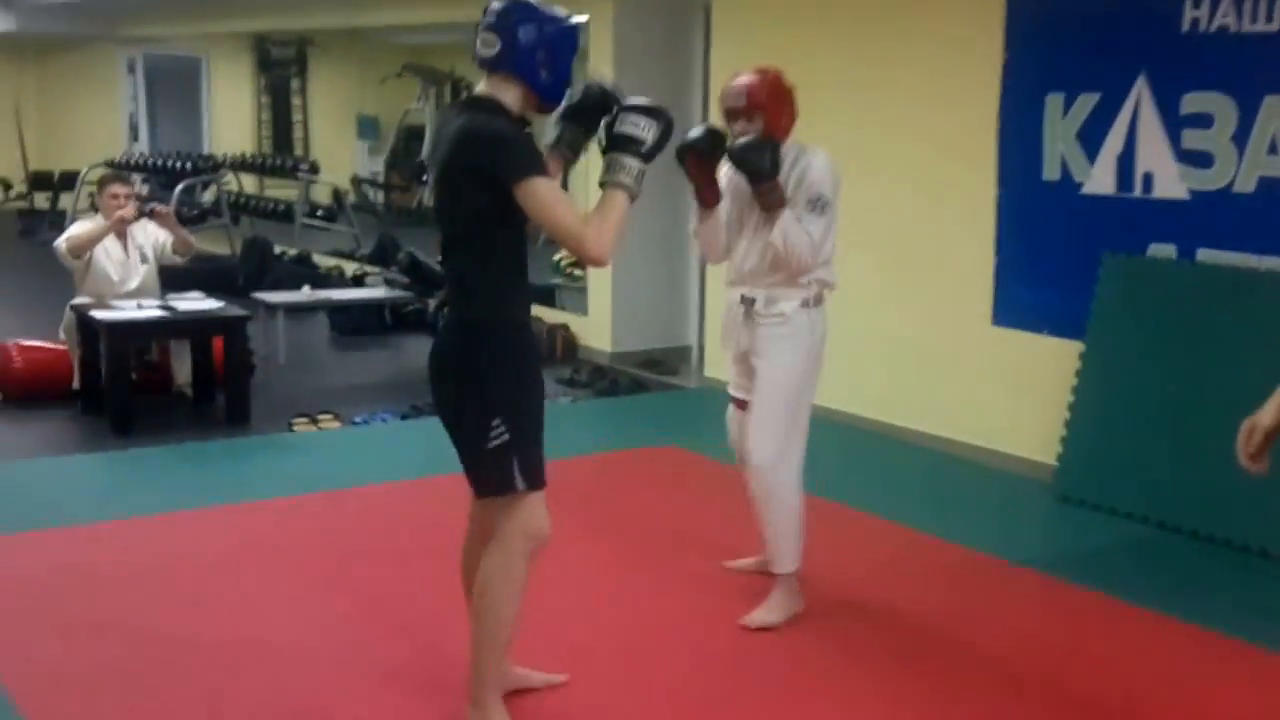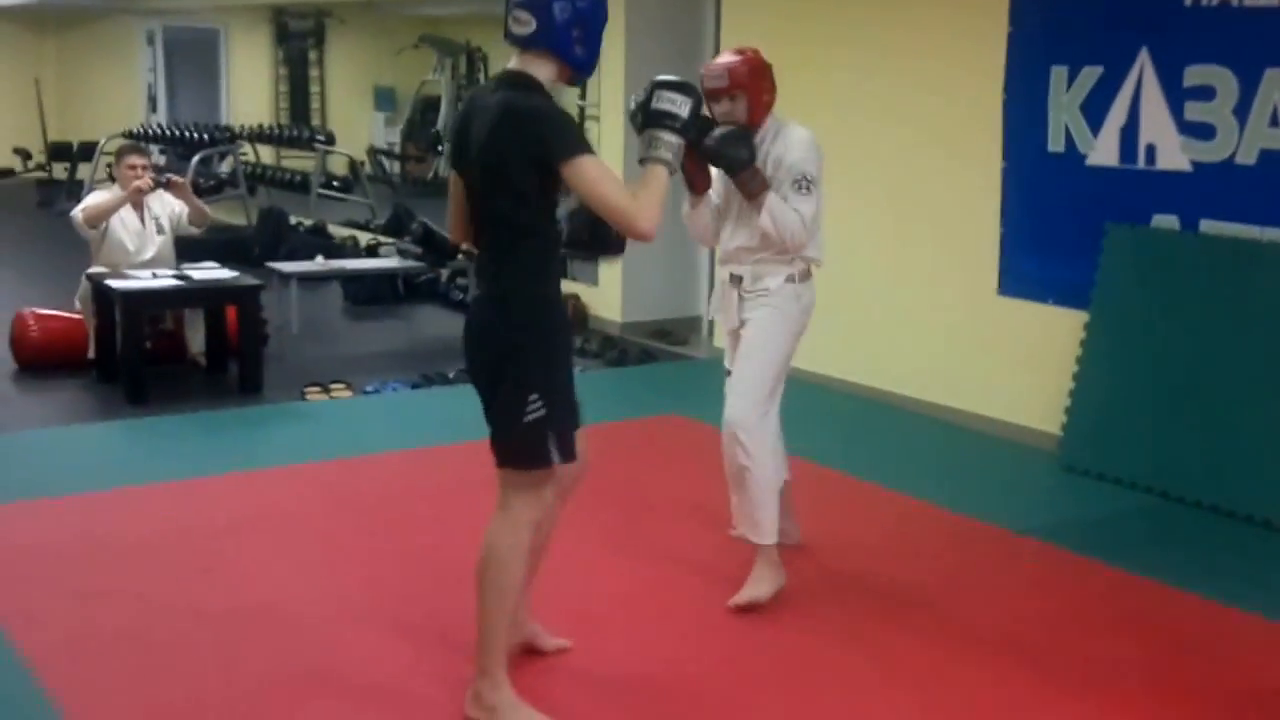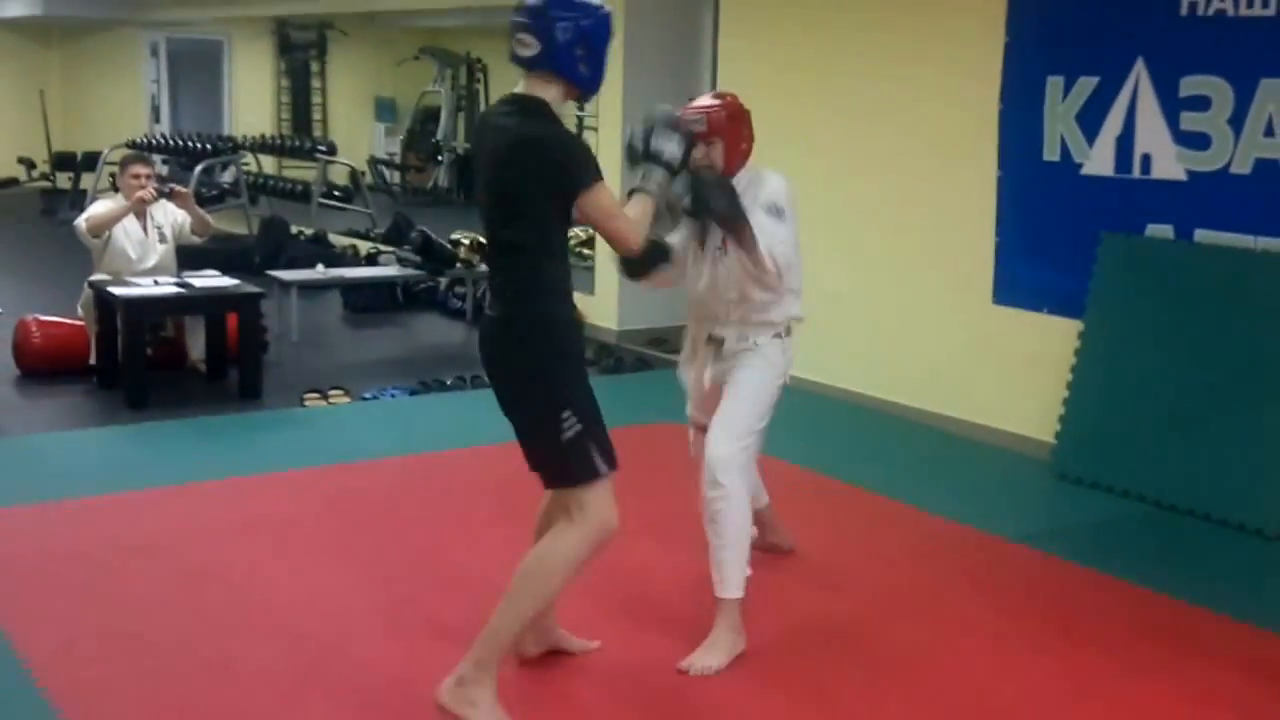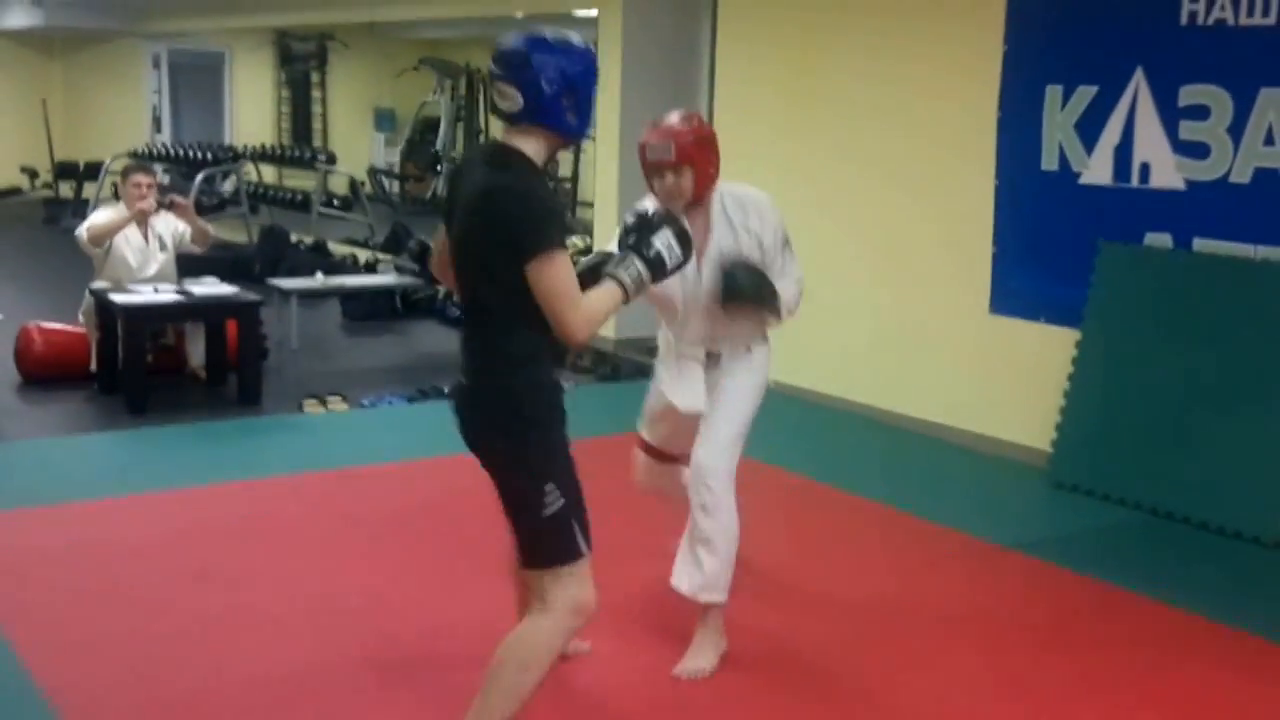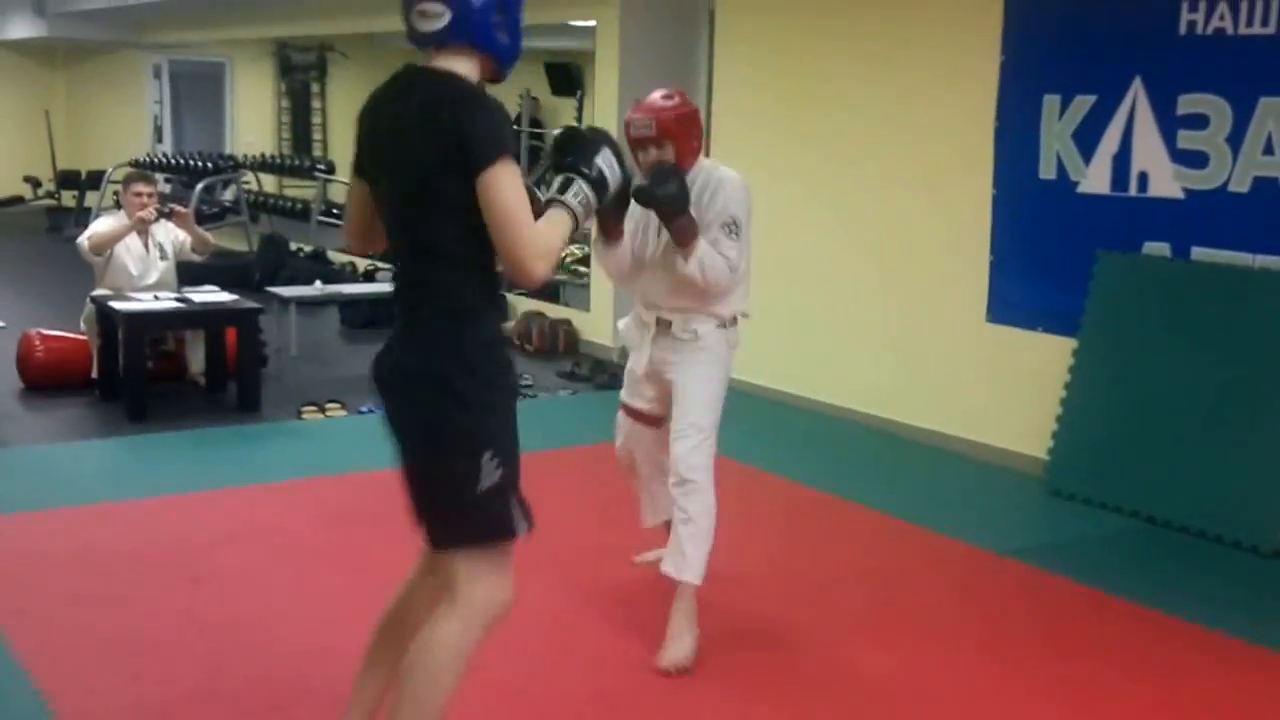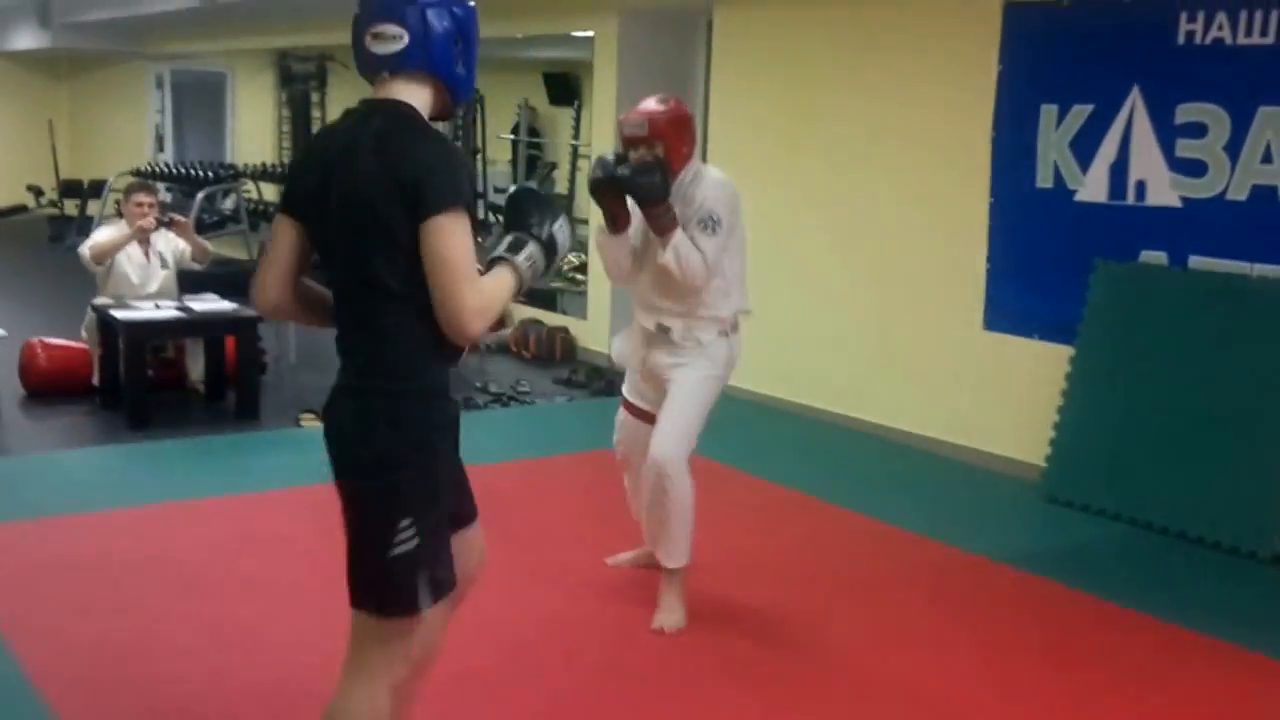
dt=0.3s
person 1, frame 1
left shoulder: (464, 126)
right shoulder: (498, 137)
right elbow: (591, 245)
left wrist: (568, 140)
right wrist: (626, 162)
left hip: (478, 340)
right hip: (488, 349)
left knee: (493, 517)
right knee: (521, 527)
person 1, frame 2
left shoulder: (480, 106)
right shoulder: (540, 117)
left elbow: (461, 226)
right elbow: (639, 221)
right wrist: (664, 140)
left hip: (504, 314)
right hip: (523, 323)
left knee: (560, 474)
right knee: (524, 502)
left ankle: (514, 622)
person 1, frame 3
left shoulder: (497, 123)
right shoulder: (553, 142)
right elbow: (629, 236)
left wrist: (641, 164)
right wrist: (656, 169)
left hip: (516, 329)
right hip: (537, 340)
left knee: (576, 487)
right knee: (592, 520)
left ankle: (536, 625)
person 1, frame 4
left shoulder: (473, 171)
right shoulder: (529, 198)
left elbow: (443, 268)
right elbow: (573, 325)
right wrist: (638, 264)
left hip: (488, 389)
right hip: (515, 401)
left knee: (556, 503)
right knee: (569, 598)
left ankle: (537, 640)
person 1, frame 5
left shoulder: (383, 106)
right shoulder: (472, 116)
left elbow: (360, 234)
right elbow: (529, 261)
right wrist: (579, 189)
left hip: (409, 363)
right hip: (461, 368)
left knee: (452, 573)
right knee: (480, 589)
person 1, frame 6
left shoulder: (324, 149)
right shoulder: (431, 157)
left elbow: (275, 295)
right elbow: (465, 318)
right wrist: (525, 251)
left hip: (362, 406)
right hip: (405, 416)
left knee: (461, 563)
right knee: (385, 648)
person 2, frame 1
left shoulder: (813, 167)
right shoulder: (736, 168)
left elbow: (802, 254)
right elbow: (713, 250)
left wrist: (767, 189)
right wrist: (705, 186)
left hip: (790, 317)
right hip: (745, 314)
left knee: (768, 447)
right knee: (746, 438)
left ankle: (787, 584)
right ankle: (772, 552)
person 2, frame 2
left shoulder: (795, 144)
right shoulder: (729, 145)
left elbow: (794, 233)
right elbow: (706, 233)
left wrist: (749, 177)
right wrist: (696, 174)
left hip: (778, 292)
right hip: (737, 290)
left knee: (742, 417)
right knee: (754, 411)
left ankle: (768, 559)
right ankle: (781, 518)
person 2, frame 3
left shoulder: (766, 189)
right shoulder: (685, 194)
left elbow: (777, 263)
right elbow: (677, 264)
left wrist: (731, 211)
right wrist: (645, 259)
left hip: (759, 346)
right hip: (709, 345)
left knee: (724, 463)
right knee: (711, 448)
left ankle: (729, 623)
right ankle: (769, 528)
person 2, frame 4
left shoulder: (754, 207)
left elbow: (790, 287)
left wrist: (764, 295)
left hip: (740, 359)
right hip: (680, 361)
left knee: (710, 473)
right knee: (654, 467)
left ankle: (711, 624)
right ankle: (709, 515)
person 2, frame 5
left shoulder: (725, 186)
right shoulder: (645, 190)
left elbow: (719, 277)
right elbow: (620, 271)
left wrist: (677, 218)
right wrist: (610, 223)
left hip: (701, 340)
right hip: (648, 334)
left knee: (687, 463)
right knee: (638, 444)
left ankle: (684, 613)
right ankle: (675, 545)
person 2, frame 6
left shoulder: (712, 189)
right shoulder: (646, 187)
left elbow: (696, 272)
right elbow: (623, 271)
left wrist: (657, 211)
right wrist: (614, 210)
left hip: (701, 345)
right hip: (651, 337)
left knee: (666, 456)
right knee: (631, 444)
left ankle: (672, 581)
right ankle: (655, 546)
person 3, frame 1
left shoulder: (148, 229)
right shoulder: (86, 229)
left elbow: (186, 252)
right elbow: (67, 250)
left wrist: (172, 227)
right wrist: (111, 225)
right knee: (78, 316)
left ankle: (185, 383)
person 3, frame 2
left shoulder: (164, 200)
right shoulder: (102, 198)
left elbow: (201, 223)
right elbow: (83, 220)
left wrist: (187, 197)
right wrist: (127, 196)
left ankle: (200, 352)
person 3, frame 3
left shoulder: (166, 209)
right shoulder: (105, 207)
left elbow: (204, 232)
right elbow: (87, 229)
left wrist: (190, 207)
right wrist: (131, 206)
right knee: (95, 297)
left ankle: (200, 358)
person 3, frame 4
left shoulder: (167, 219)
right shoulder: (107, 216)
left elbow: (204, 241)
right elbow: (89, 239)
left wrist: (190, 218)
right wrist: (131, 217)
right knee: (96, 306)
left ankle: (200, 365)
person 3, frame 5
left shoulder: (167, 227)
right shoulder: (107, 224)
left elbow: (205, 250)
right elbow: (90, 247)
left wrist: (190, 227)
right wrist: (132, 226)
right knee: (98, 312)
left ankle: (199, 372)
person 3, frame 6
left shoulder: (168, 237)
right shoulder: (109, 233)
left elbow: (204, 259)
right elbow: (92, 257)
left wrist: (189, 236)
right wrist: (132, 235)
right knee: (99, 321)
left ankle: (199, 379)
